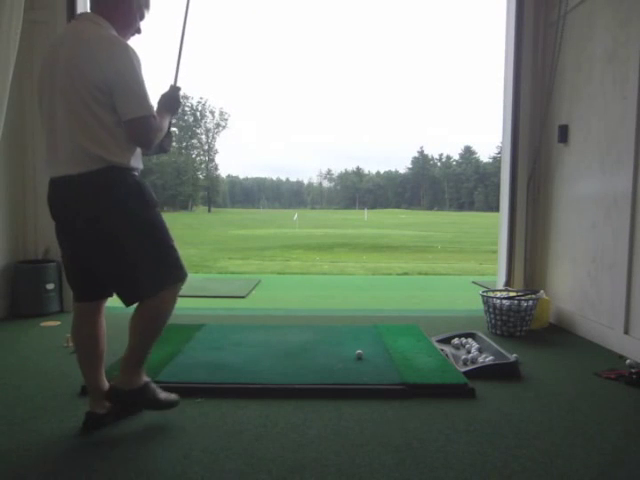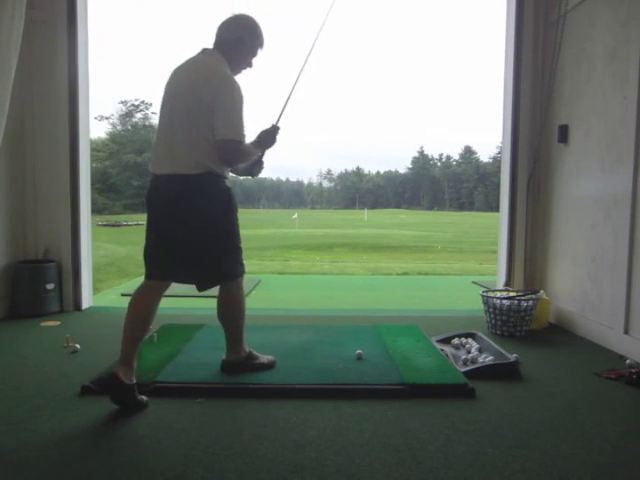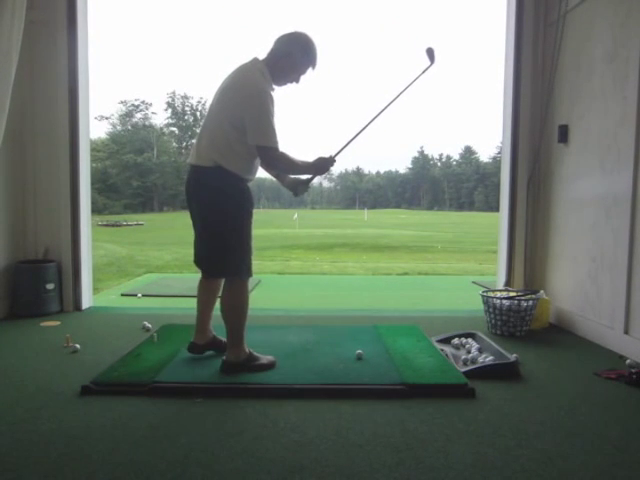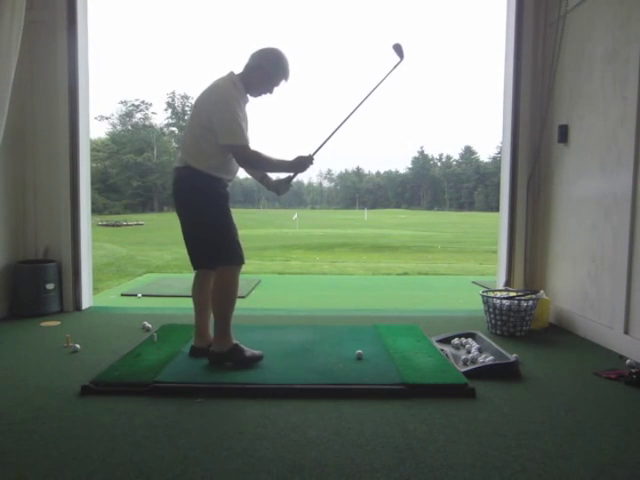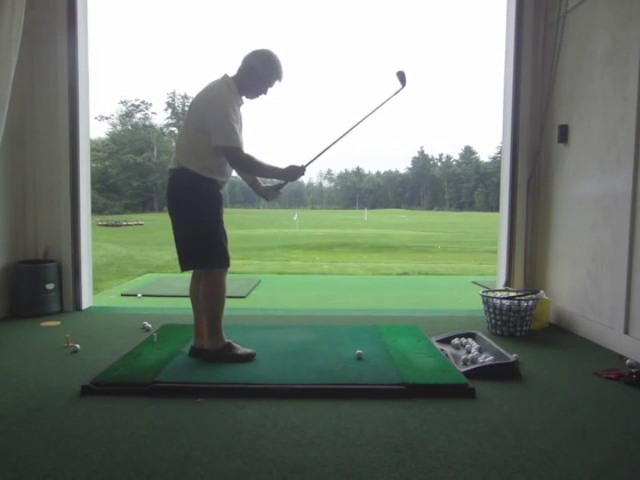
dt=0.7s
person 1, frame 1
left shoulder: (55, 49)
right shoulder: (114, 50)
right elbow: (146, 136)
left wrist: (150, 123)
right wrist: (166, 111)
left hip: (64, 187)
right hip: (109, 185)
left knee: (89, 297)
right knee: (165, 281)
left ankle: (102, 399)
right ankle: (130, 381)
person 1, frame 2
left shoulder: (182, 71)
right shoulder: (224, 83)
right elbow: (230, 152)
left wrist: (238, 164)
right wrist: (259, 146)
left hip: (164, 185)
right hip: (202, 189)
left knee: (155, 279)
right knee: (230, 276)
left ankle: (124, 371)
right ankle: (236, 354)
person 1, frame 3
left shoulder: (247, 76)
right shoulder: (257, 89)
left elbow: (256, 150)
right elbow: (270, 156)
left wrist: (288, 181)
right wrist: (312, 168)
left hip: (205, 179)
right hip: (222, 184)
left knee: (215, 265)
right knee: (235, 272)
left ankle: (203, 334)
right ankle: (237, 354)
person 1, frame 4
left shoulder: (231, 94)
right shoulder: (226, 96)
left elbow: (240, 155)
right elbow: (244, 156)
left wrist: (270, 182)
right wrist: (291, 166)
left hip: (201, 185)
right hip: (199, 186)
left knee: (210, 265)
right knee: (228, 262)
left ankle: (203, 340)
right ankle: (222, 342)
person 1, frame 5
left shoulder: (227, 97)
right shoulder: (220, 98)
left elbow: (234, 157)
right elbow: (236, 158)
left wrist: (259, 187)
right wrist: (283, 174)
left hip: (198, 187)
right hip: (194, 188)
left knee: (205, 267)
right knee: (215, 266)
left ankle: (202, 340)
right ankle: (215, 343)
